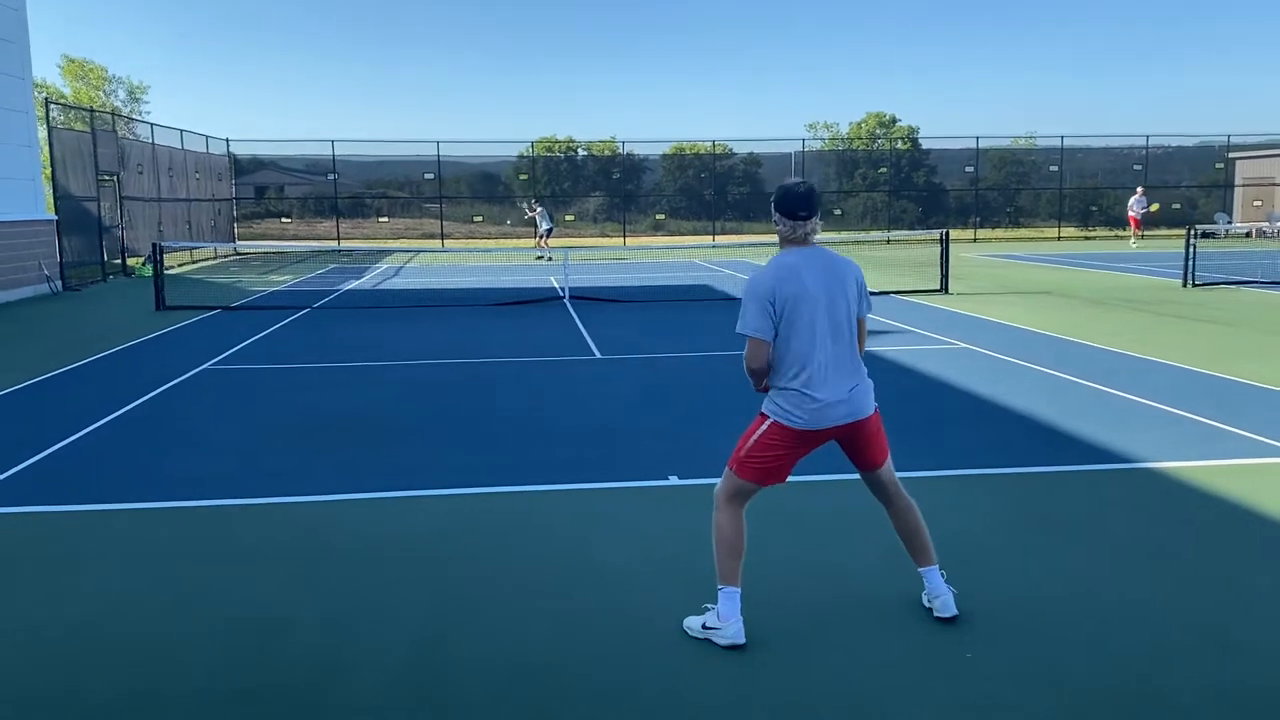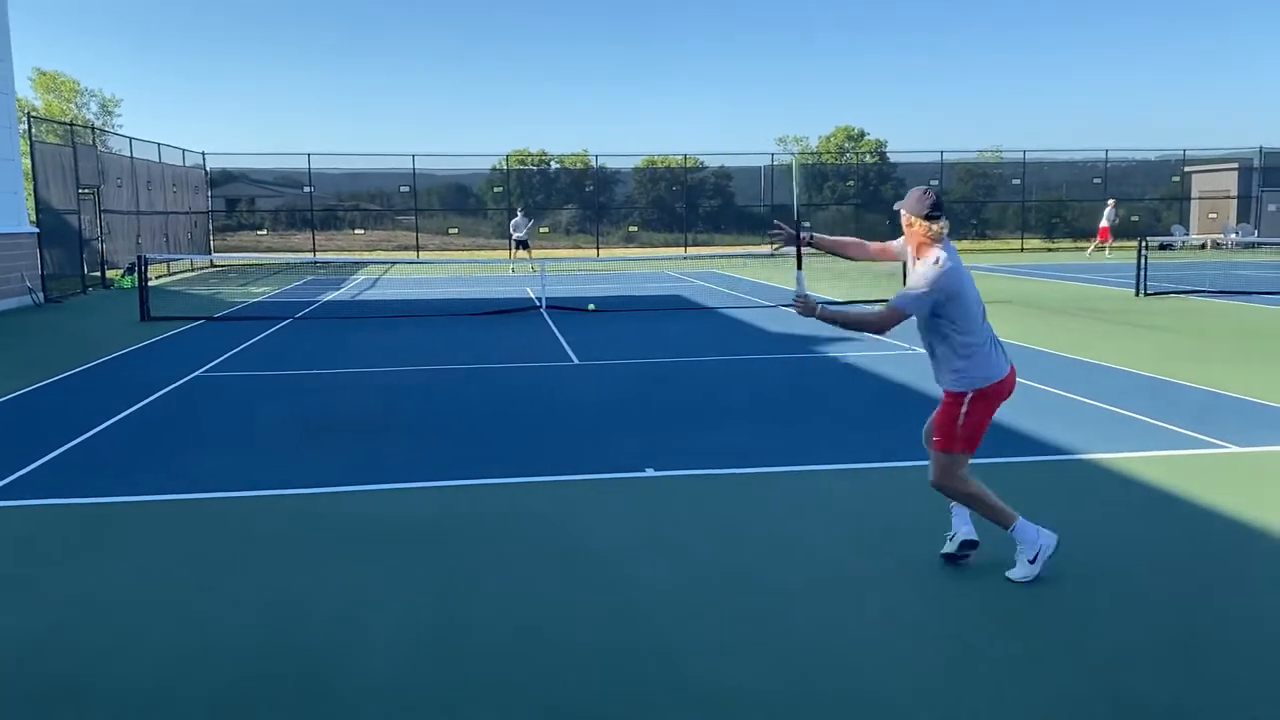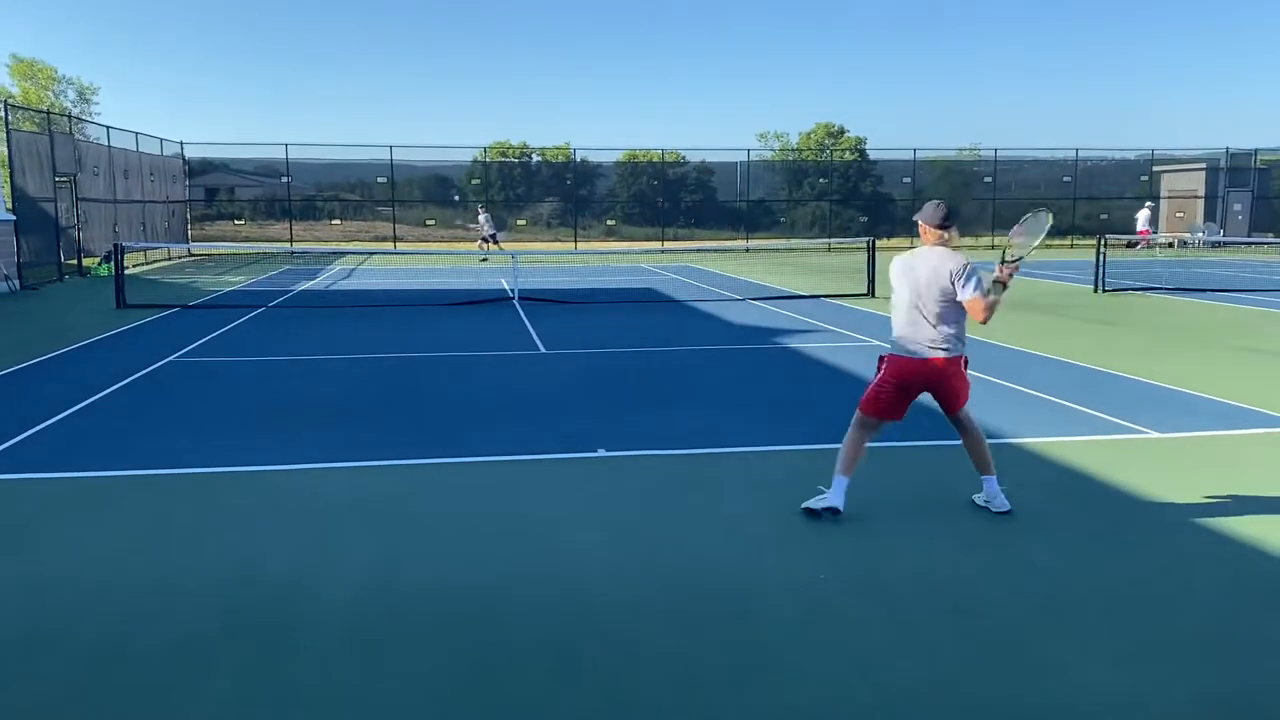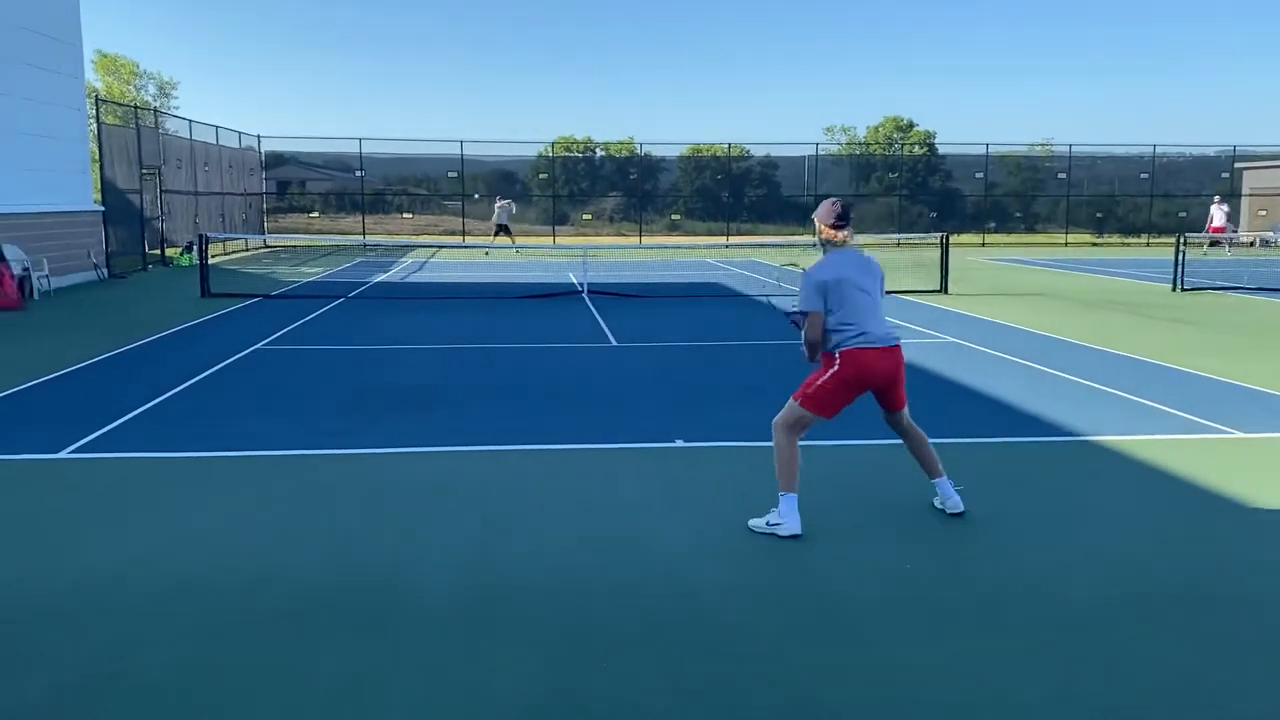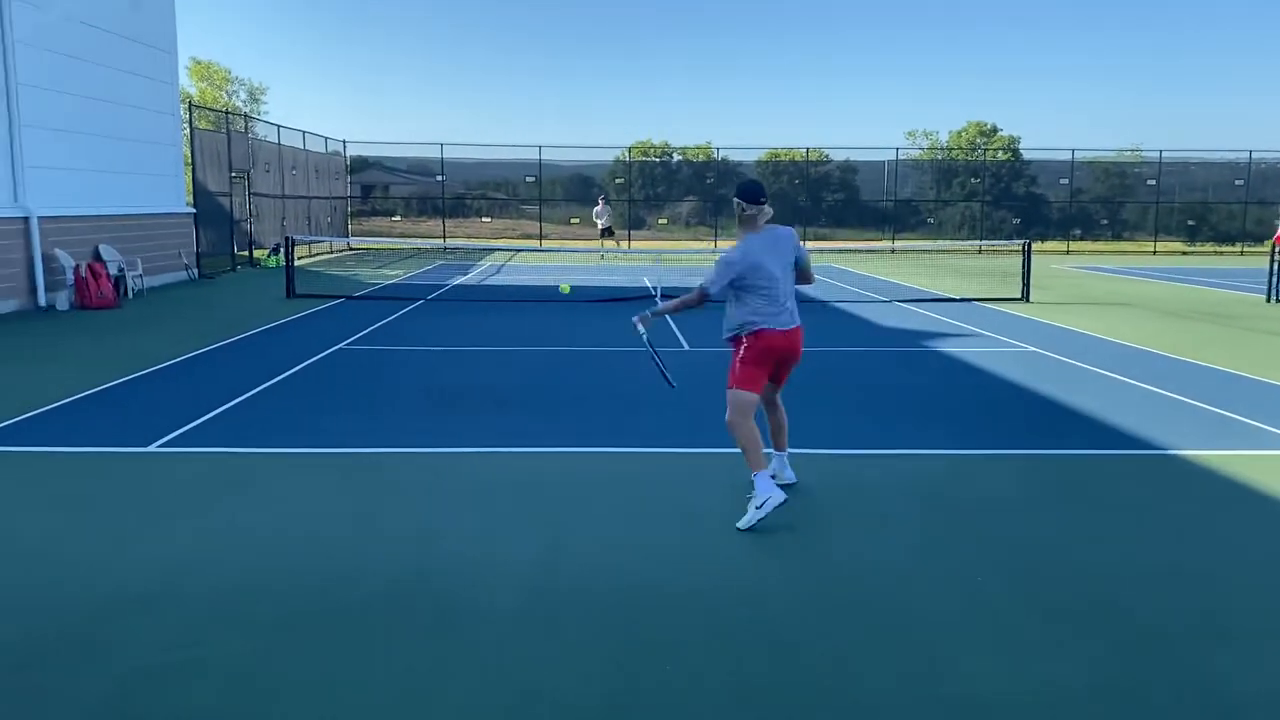
dt=1s
person 1, frame 1
left shoulder: (764, 281)
right shoulder: (849, 270)
left elbow: (756, 363)
right elbow: (859, 343)
left wrist: (764, 385)
left hip: (795, 413)
right hip: (857, 405)
left knee: (727, 498)
right knee: (890, 489)
left ankle: (727, 616)
right ankle: (938, 591)
person 1, frame 2
left shoulder: (937, 271)
right shoulder: (924, 249)
left elbow: (882, 321)
right elbow: (868, 249)
left wrist: (819, 312)
right wrist: (806, 238)
left hip: (977, 382)
right hip: (983, 375)
left knee: (943, 475)
right knee: (935, 439)
left ankle: (1032, 538)
right ankle: (963, 528)
person 1, frame 3
left shoulder: (900, 263)
right shoulder: (961, 264)
right elbow: (980, 315)
right wrist: (999, 288)
left hip: (901, 361)
right hip: (946, 364)
left knee: (860, 429)
right knee: (964, 422)
left ankle: (835, 493)
right ankle: (993, 492)
person 1, frame 4
left shoulder: (817, 273)
right shoulder: (871, 264)
left elbow: (815, 338)
left wrist: (811, 353)
right wrist: (808, 316)
left hip: (853, 359)
right hip: (889, 355)
left knee: (785, 427)
right knee: (904, 426)
left ankle: (786, 515)
right ankle: (948, 495)
person 1, frame 5
left shoulder: (735, 256)
right shoulder: (786, 236)
left elbow: (699, 297)
right elbow: (807, 278)
left wrist: (657, 310)
left hip: (756, 340)
right hip: (791, 335)
left knee: (737, 417)
right knee: (770, 397)
left ankle: (765, 491)
right ankle: (781, 469)
